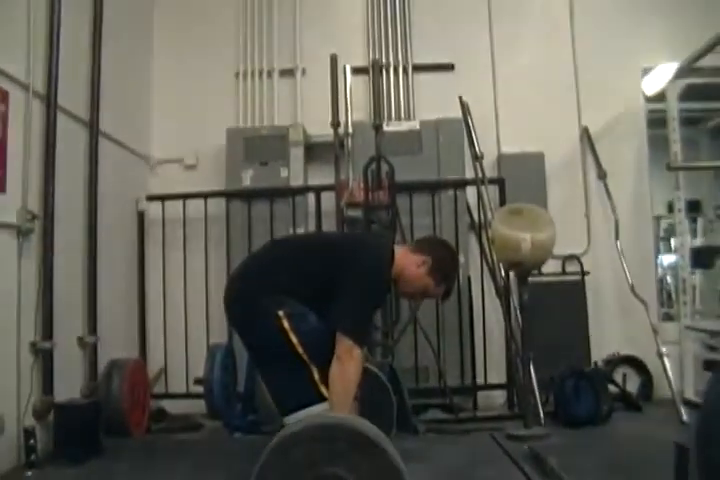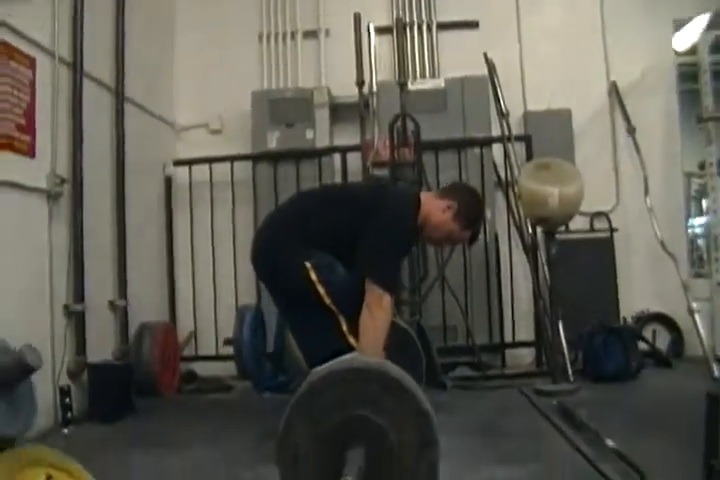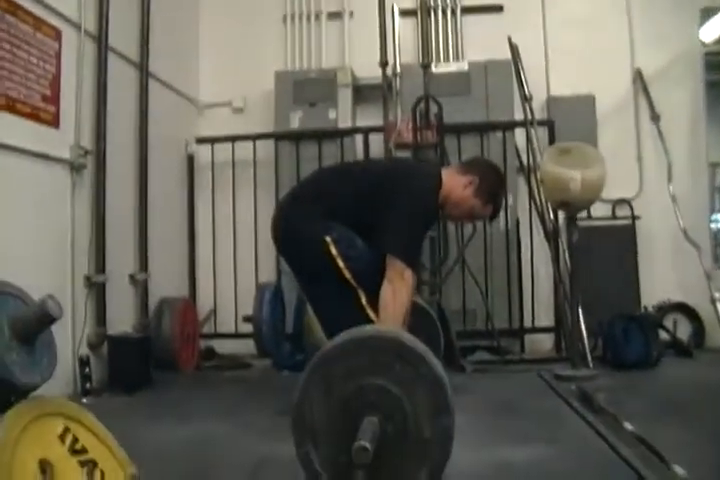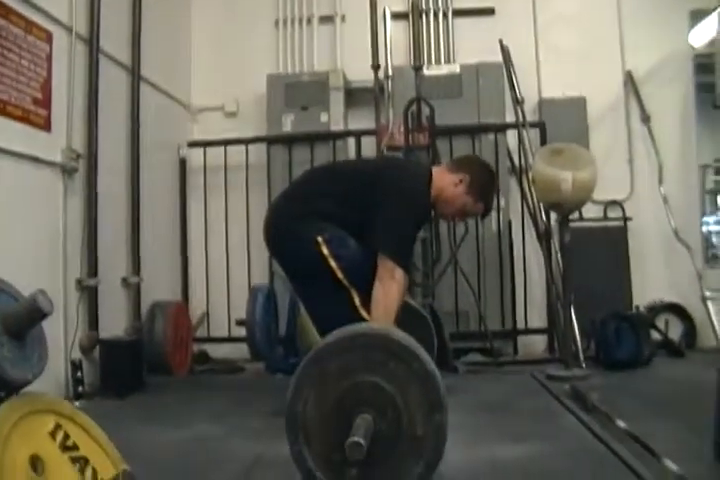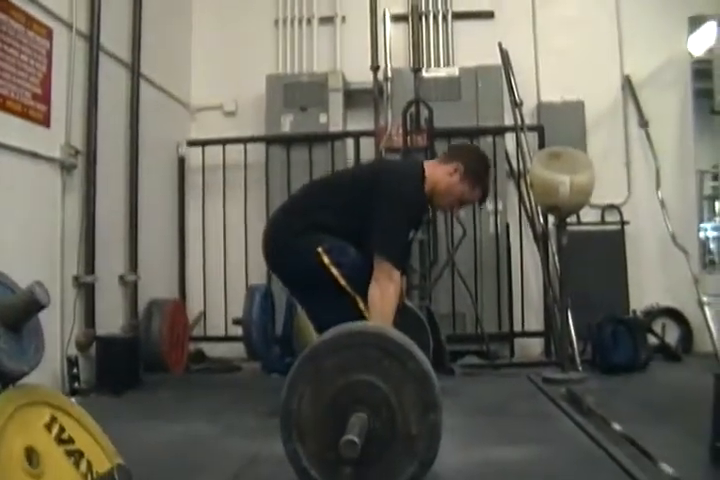
dt=0.3s
person 1, frame 1
left shoulder: (374, 260)
right shoulder: (370, 269)
left elbow: (348, 350)
right elbow: (347, 353)
left hip: (258, 293)
right hip: (259, 295)
right knee: (316, 399)
person 1, frame 2
left shoulder: (400, 208)
right shoulder: (397, 216)
left elbow: (379, 298)
right elbow: (376, 301)
left hip: (285, 245)
right hip: (285, 246)
right knee: (345, 353)
person 1, frame 3
left shoulder: (422, 186)
right shoulder: (418, 191)
left elbow: (404, 271)
right elbow: (397, 276)
left wrist: (398, 331)
left hip: (304, 221)
right hip: (306, 222)
right knee: (366, 324)
person 1, frame 4
left shoulder: (414, 187)
right shoulder: (409, 190)
left elbow: (395, 272)
right elbow: (388, 276)
left hip: (296, 222)
right hip: (298, 222)
left knee: (351, 323)
person 1, frame 5
left shoulder: (407, 185)
right shoulder: (403, 189)
left elbow: (393, 273)
right elbow: (385, 276)
left hip: (295, 238)
right hip: (298, 237)
